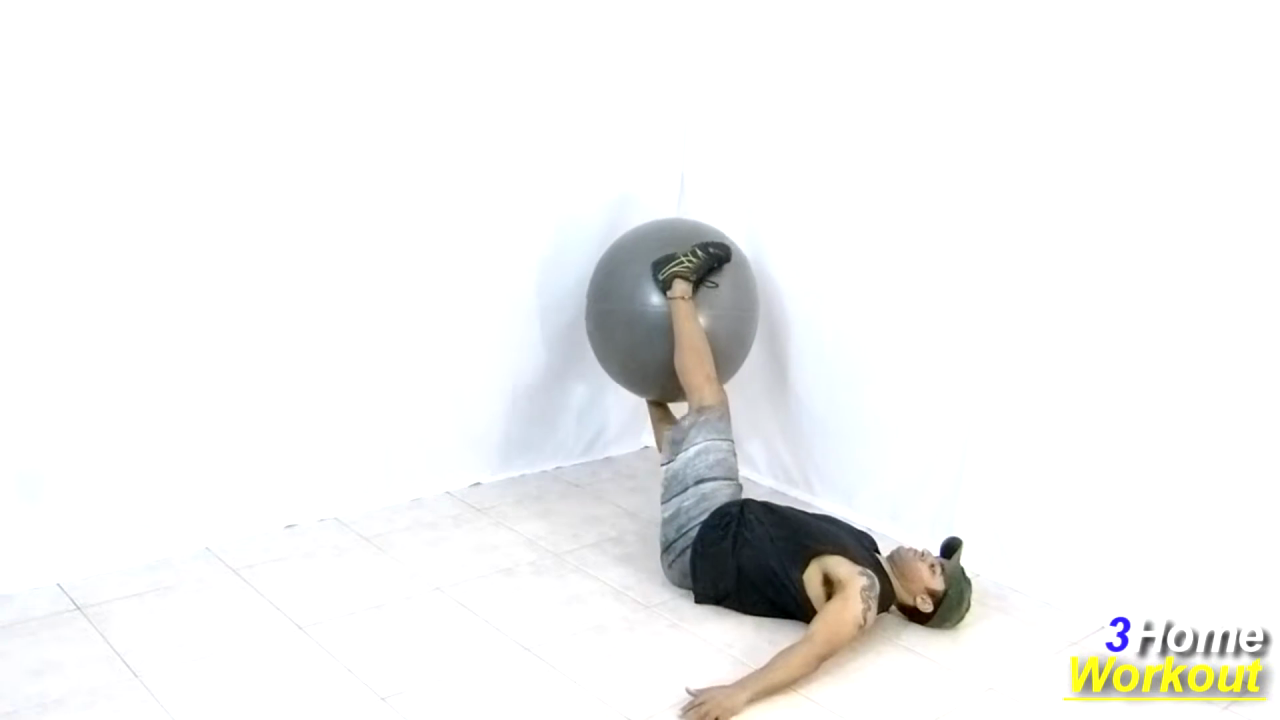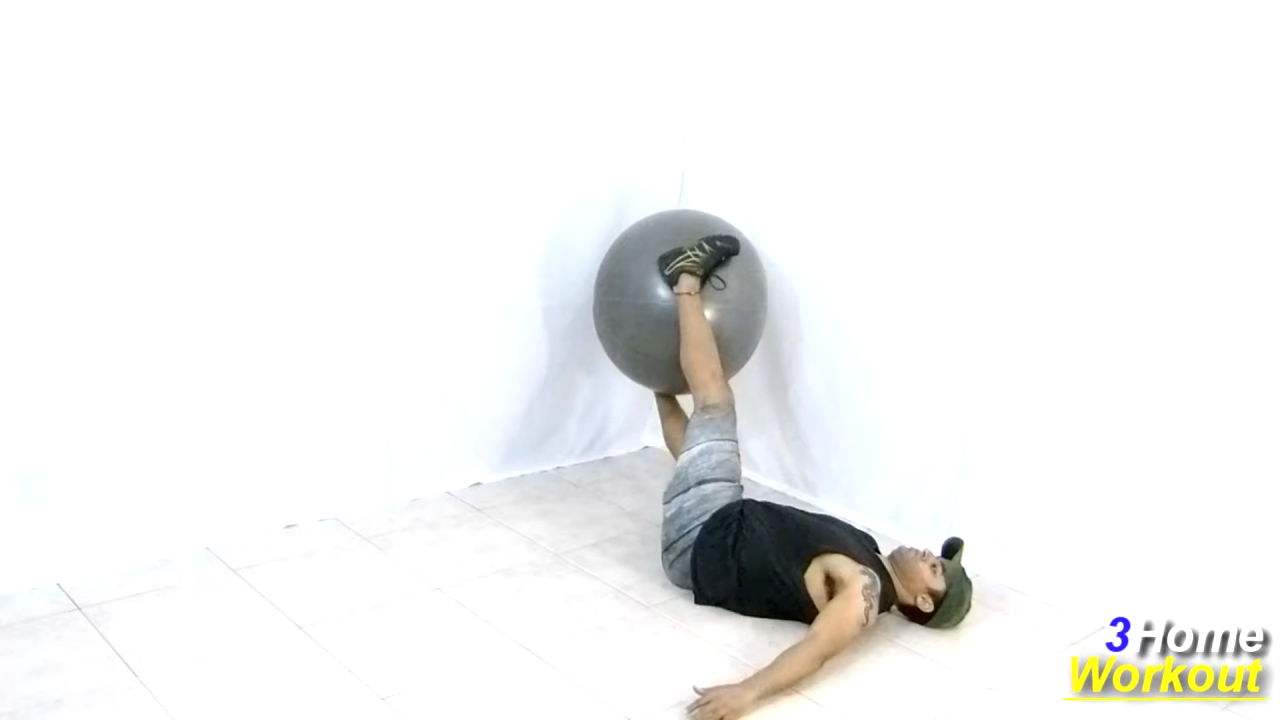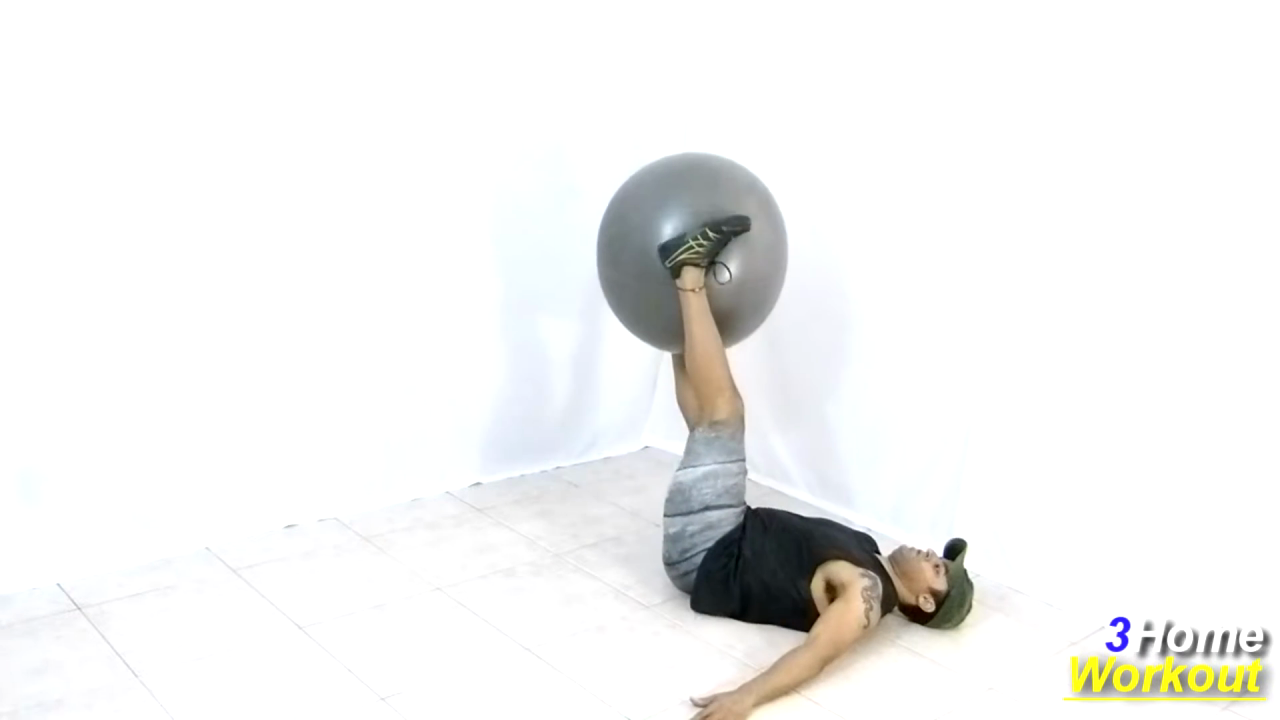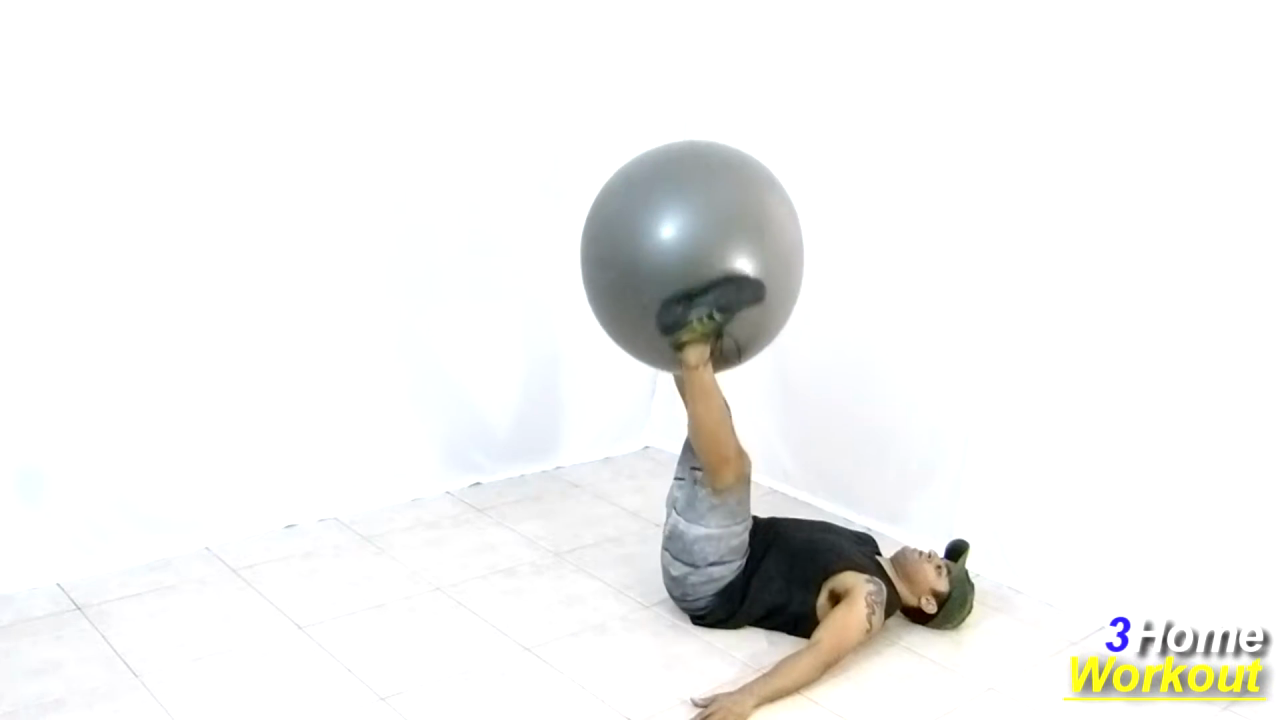
dt=0.4s
person 1, frame 1
left shoulder: (863, 592)
right shoulder: (864, 552)
left elbow: (813, 651)
left hip: (701, 540)
right hip: (712, 537)
left knee: (708, 402)
left ankle: (680, 284)
person 1, frame 2
left shoulder: (864, 591)
right shoulder: (866, 554)
left elbow: (816, 650)
left hip: (701, 541)
right hip: (709, 540)
left knee: (715, 400)
left ankle: (687, 279)
person 1, frame 3
left shoulder: (865, 595)
right shoulder: (867, 555)
left elbow: (817, 652)
left hip: (704, 559)
right hip: (723, 545)
left knee: (723, 414)
left ankle: (691, 273)
person 1, frame 4
left shoulder: (869, 598)
right shoulder: (865, 551)
left elbow: (819, 655)
left hip: (706, 587)
left knee: (728, 466)
right knee: (711, 435)
left ankle: (696, 342)
right ankle: (694, 339)
